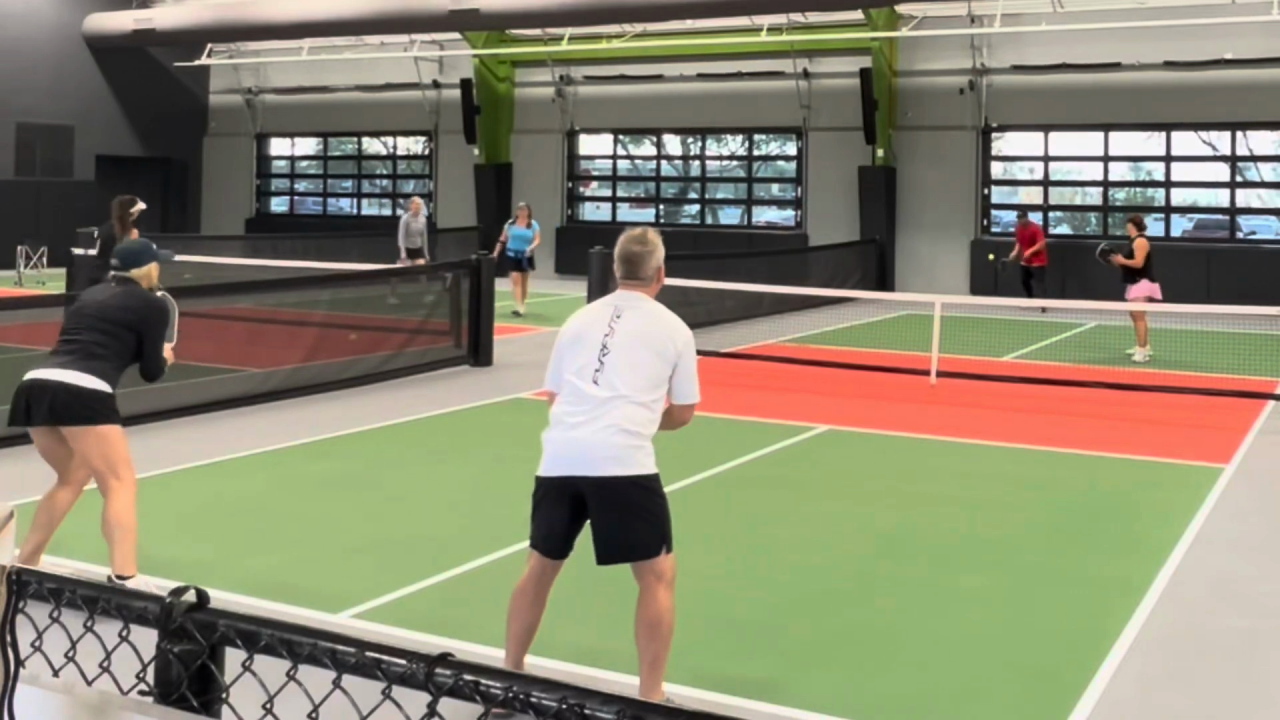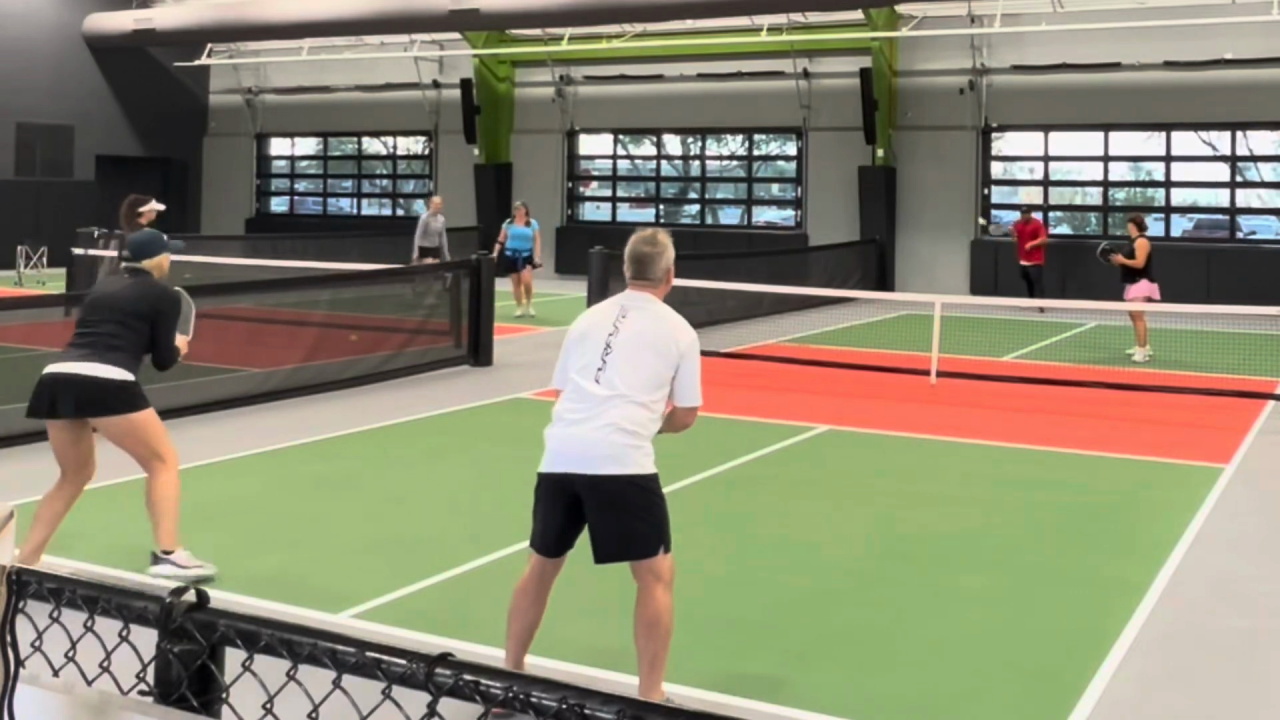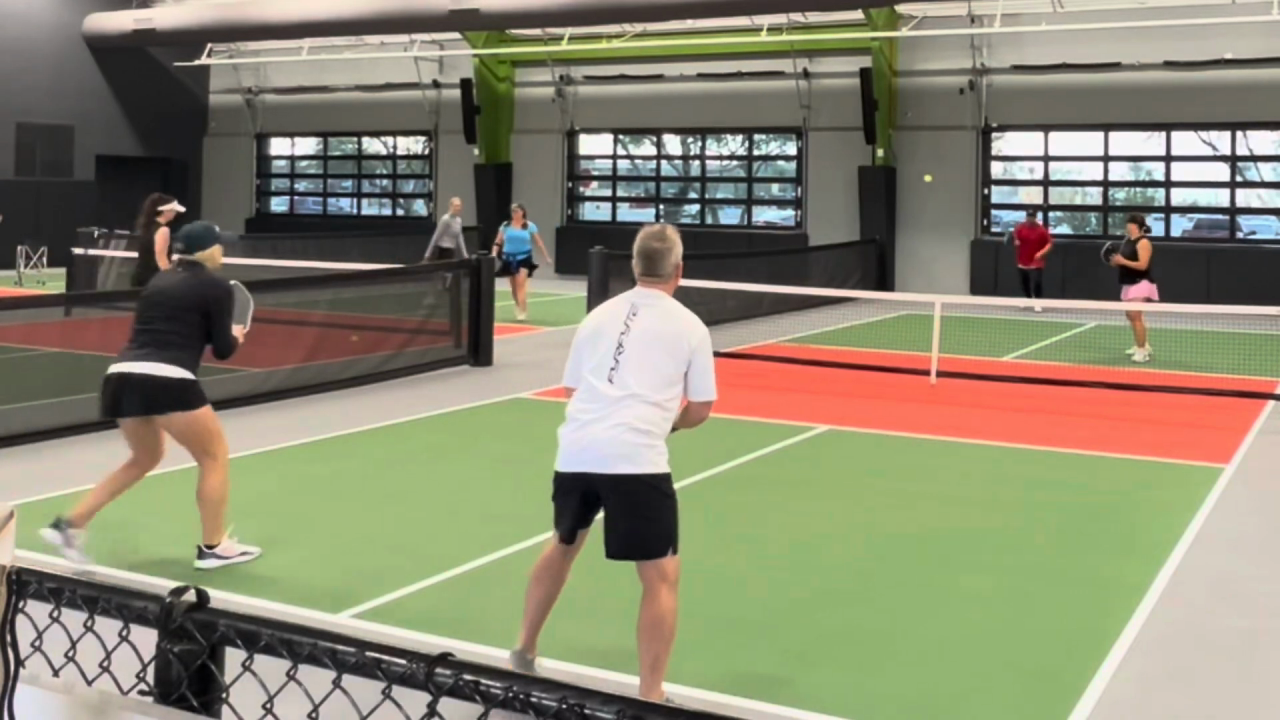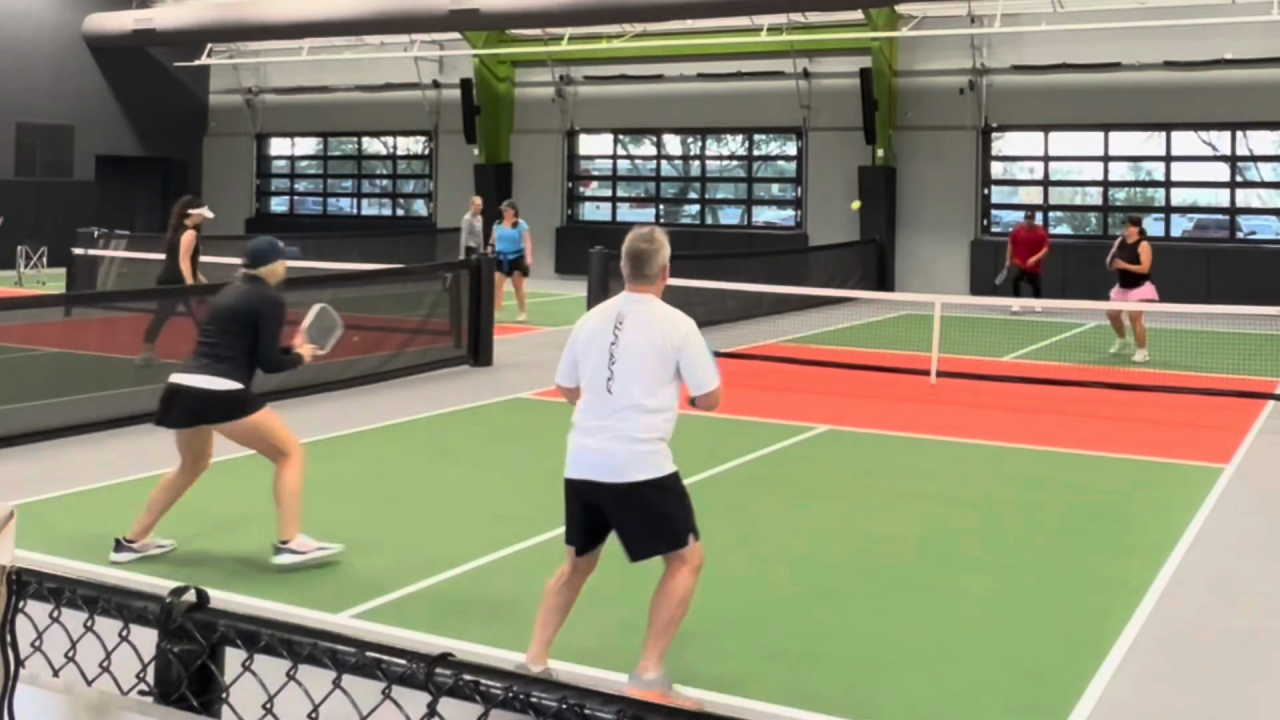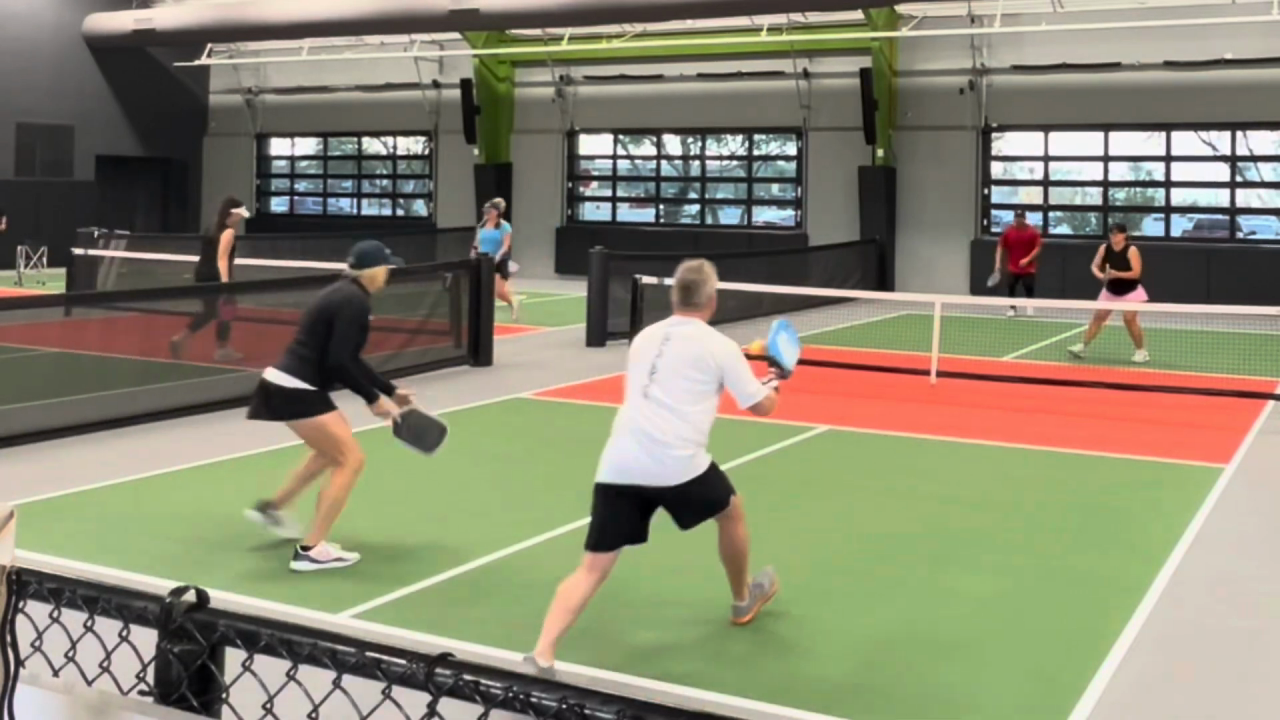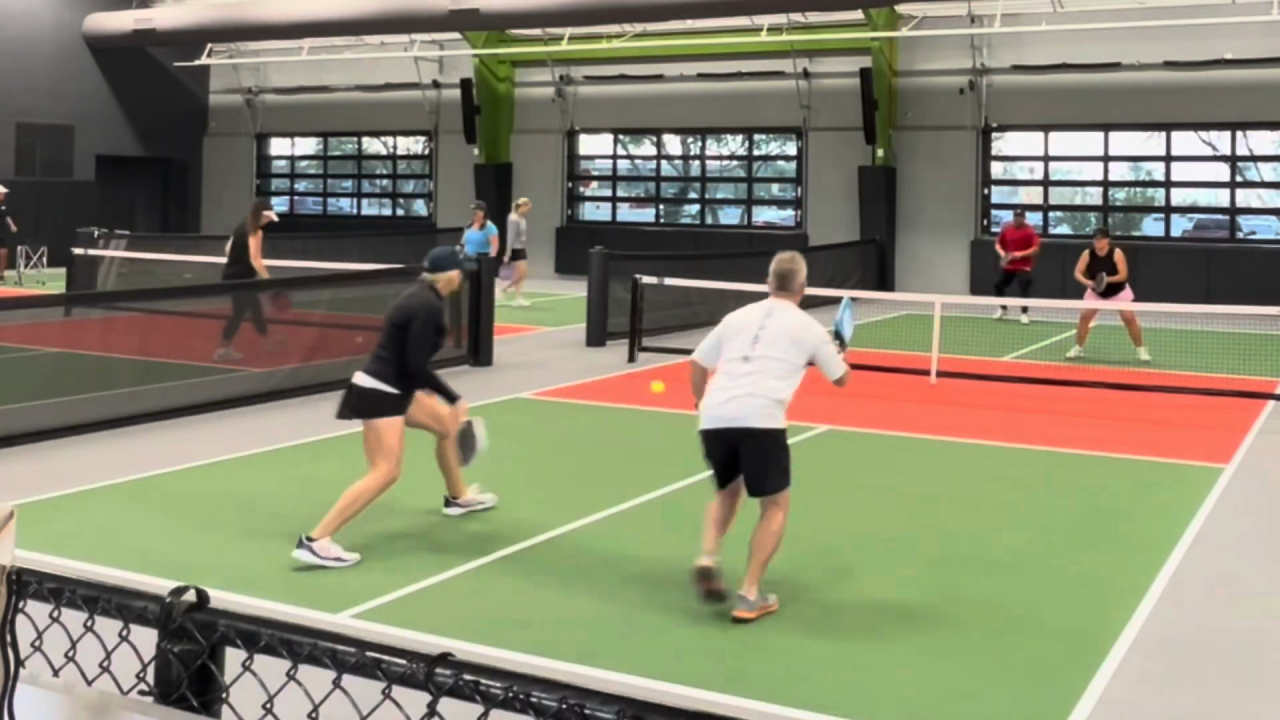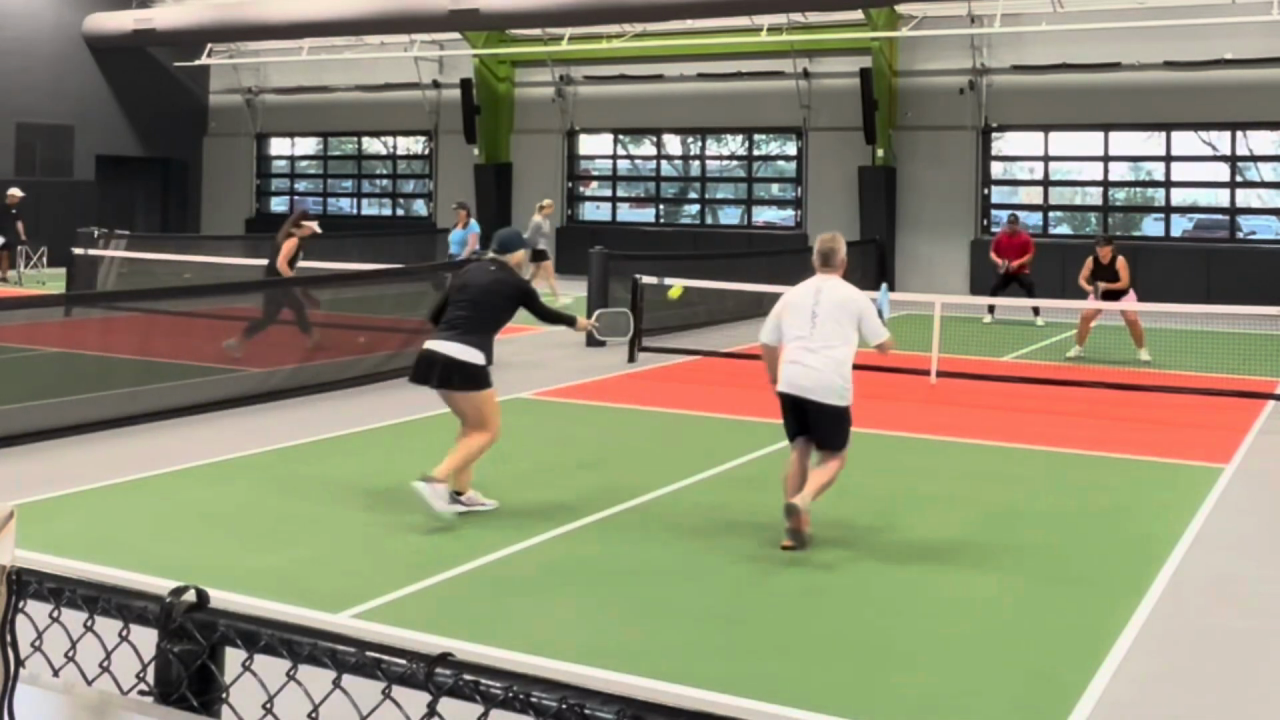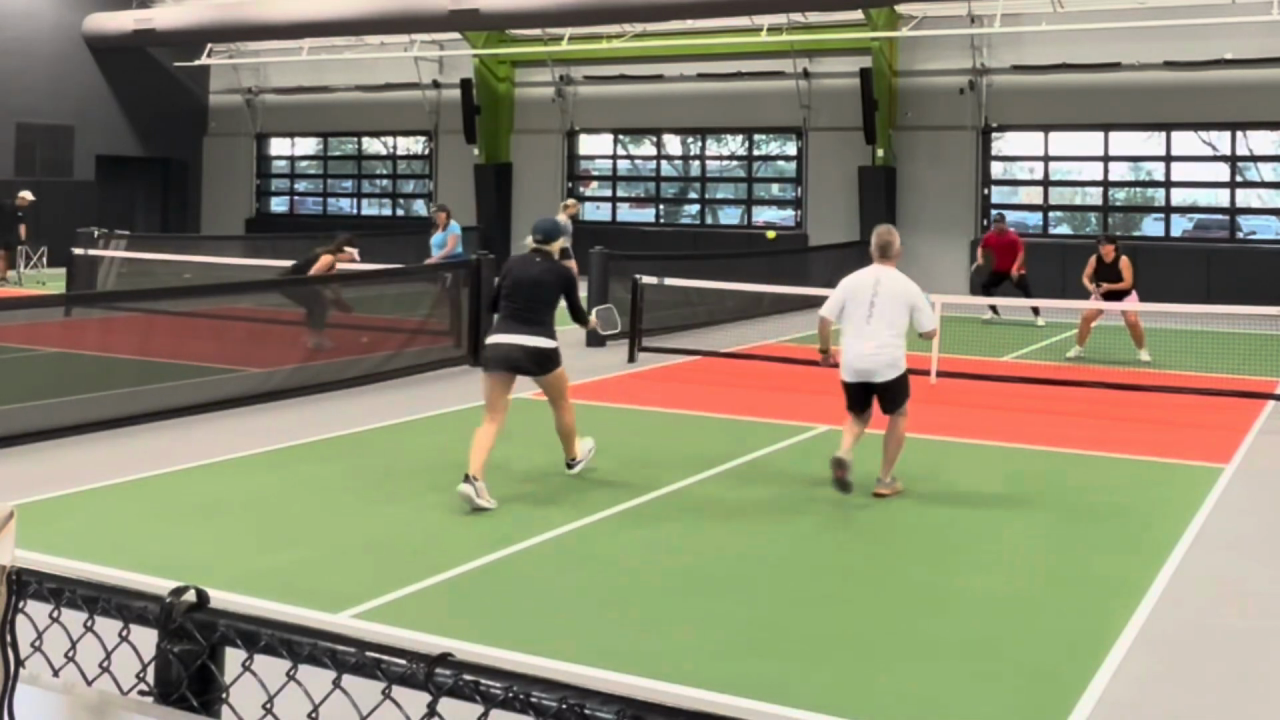
dt=0.3s
person 1, frame 1
left shoulder: (579, 319)
right shoulder: (673, 329)
right elbow: (682, 413)
left hip: (560, 459)
right hip: (623, 464)
left knee: (541, 566)
right knee: (657, 576)
right ankle: (650, 700)
person 1, frame 2
left shoulder: (589, 318)
right shoulder: (678, 330)
right elbow: (684, 417)
left hip: (561, 456)
right hip: (621, 462)
left knee: (542, 565)
right knee: (656, 575)
left ankle: (509, 677)
right ankle: (650, 700)
person 1, frame 3
left shoulder: (598, 316)
right shoulder: (690, 326)
right elbow: (700, 410)
left hip: (575, 454)
right hip: (636, 460)
left knee: (563, 545)
right knee: (661, 577)
left ankle: (521, 656)
right ankle: (649, 701)
person 1, frame 4
left shoulder: (589, 322)
right shoulder: (678, 325)
left elbow: (568, 389)
right elbow: (707, 397)
left hip: (583, 462)
right hip: (642, 464)
left knee: (578, 563)
right knee: (684, 562)
left ankle: (533, 664)
right ankle: (647, 679)
person 1, frame 5
left shoulder: (644, 338)
right shoulder: (719, 346)
right elbow: (762, 406)
right wrist: (774, 383)
left hip: (619, 466)
right hip: (678, 464)
left knee: (593, 567)
right knee: (731, 510)
left ankle: (541, 658)
right ankle: (742, 601)
person 1, frame 6
left shoulder: (736, 318)
right shoulder: (809, 328)
left elbow: (698, 366)
right elbow: (840, 379)
left wrist: (703, 406)
right wrist: (838, 352)
left hip: (715, 419)
right hip: (761, 419)
left knee: (727, 492)
right knee: (775, 505)
left ankle: (708, 559)
right ankle: (749, 596)
person 1, frame 7
left shoulder: (791, 296)
right shoulder: (856, 297)
left elbow: (767, 344)
right elbow: (884, 346)
left wrist: (775, 379)
right wrist: (881, 325)
left hip: (791, 384)
right hip: (830, 388)
left knee: (800, 452)
right knee: (832, 460)
left ankle: (793, 529)
right ankle: (800, 504)
person 1, frame 8
left shoulder: (851, 281)
right shoulder: (908, 287)
left elbow: (824, 319)
right elbow: (930, 332)
left wrist: (825, 349)
right wrist: (926, 334)
left hip: (852, 367)
right hip: (888, 365)
left knee: (857, 419)
right knee: (897, 417)
left ankle: (843, 455)
right ankle: (885, 479)
person 2, frame 1
left shoulder: (92, 293)
right shoulder: (152, 304)
right elbow: (151, 372)
left wrist: (148, 352)
right wrist: (164, 358)
left hip: (35, 386)
right hip: (82, 393)
left knee: (74, 476)
right knee: (120, 484)
left ankle: (23, 569)
right ankle: (125, 580)
person 2, frame 2
left shoulder: (104, 286)
right shoulder: (164, 295)
right elbow: (162, 361)
left wrist: (163, 342)
right wrist: (178, 348)
left hip: (57, 379)
right hip: (106, 384)
left knee: (74, 476)
right knee: (163, 462)
left ankle: (25, 567)
right ankle: (168, 554)
person 2, frame 3
left shoulder: (159, 280)
right shoulder: (215, 287)
right elbow: (222, 350)
left wrist: (220, 335)
right wrist: (234, 337)
left hip: (122, 376)
right hip: (167, 382)
left knee: (146, 458)
right knee: (215, 456)
left ankle: (71, 524)
right ankle: (214, 547)
person 2, frame 4
left shoulder: (229, 294)
right shoulder: (269, 300)
right elbow: (268, 362)
left wrist: (288, 350)
right wrist: (298, 356)
left hip: (184, 387)
right hip: (222, 393)
left knee: (192, 466)
right knee: (290, 452)
left ankle: (132, 541)
right ankle: (291, 542)
person 2, frame 5
left shoulder: (344, 294)
right shoulder: (354, 303)
left elbow: (349, 359)
right elbow: (338, 361)
left wrist: (390, 390)
right wrist: (374, 398)
left hip: (289, 385)
right hip: (297, 390)
left knee: (335, 449)
right knee: (349, 461)
left ankle: (272, 506)
right ankle: (311, 550)
person 2, frame 6
left shoulder: (420, 297)
right shoulder: (429, 308)
right elbow: (416, 365)
right wrist: (454, 399)
left hip: (390, 387)
right hip: (380, 392)
left knee: (448, 426)
right knee: (384, 473)
left ankle: (458, 497)
right ankle: (315, 541)
person 2, frame 7
left shoulder: (469, 271)
right shoulder: (516, 285)
left elbow: (436, 315)
right elbow: (545, 314)
right wrist: (576, 322)
left hip: (434, 352)
right hip: (465, 359)
left knee: (472, 426)
right knee: (487, 432)
left ankle: (460, 493)
right ankle: (435, 479)
person 2, frame 8
left shoulder: (513, 264)
right shoulder: (563, 273)
left elbow: (495, 305)
right elbow: (576, 312)
right wrist: (586, 321)
left hip: (499, 345)
right hip: (539, 347)
left knee: (493, 417)
right knee: (562, 401)
left ankle: (472, 479)
right ankle: (573, 457)
